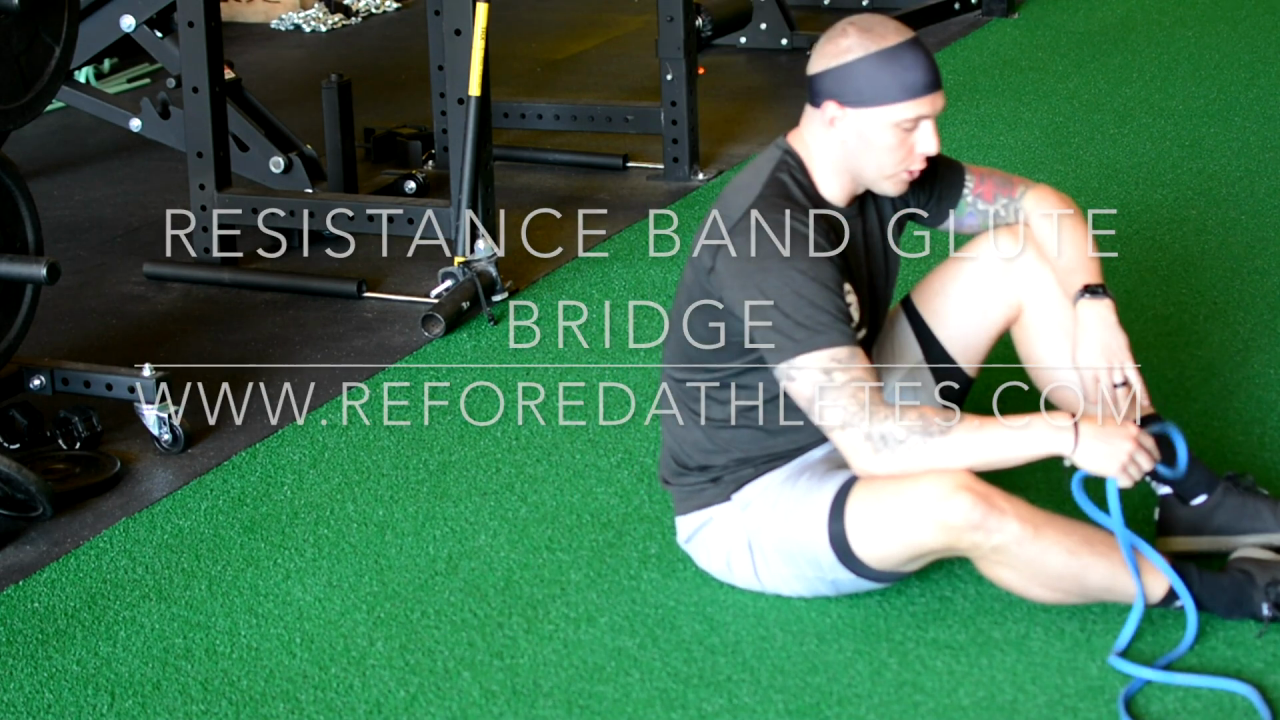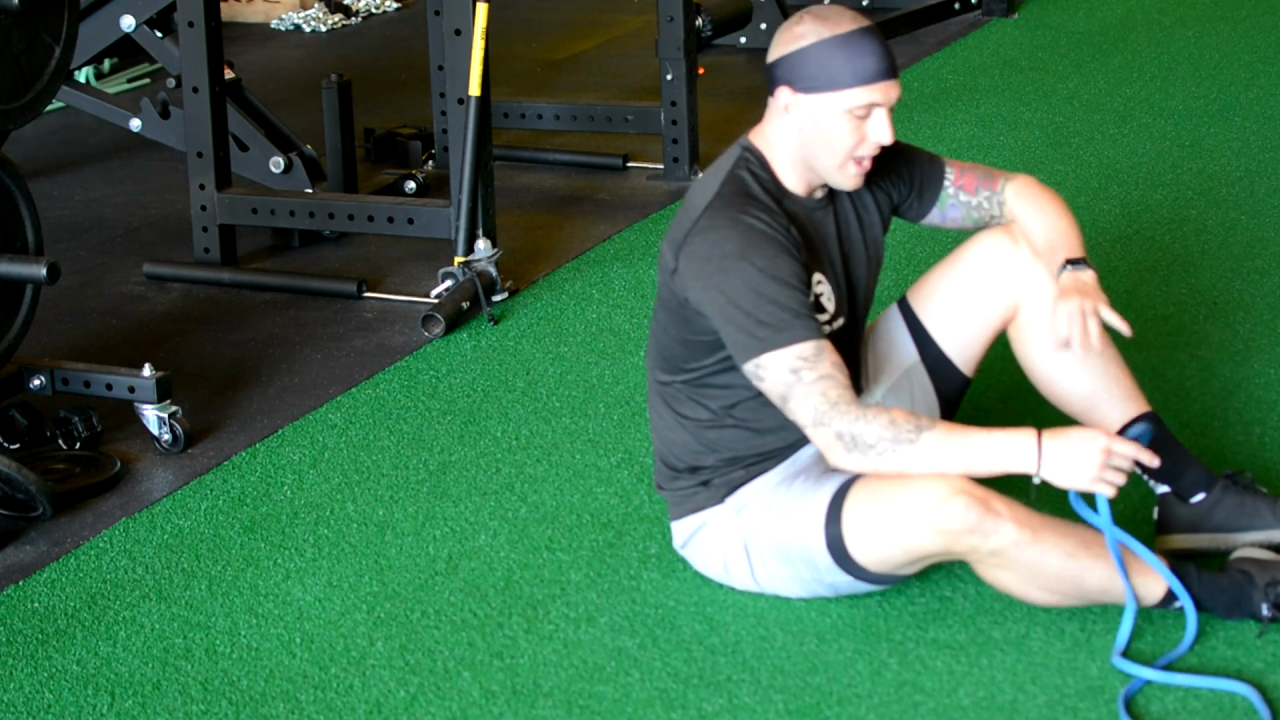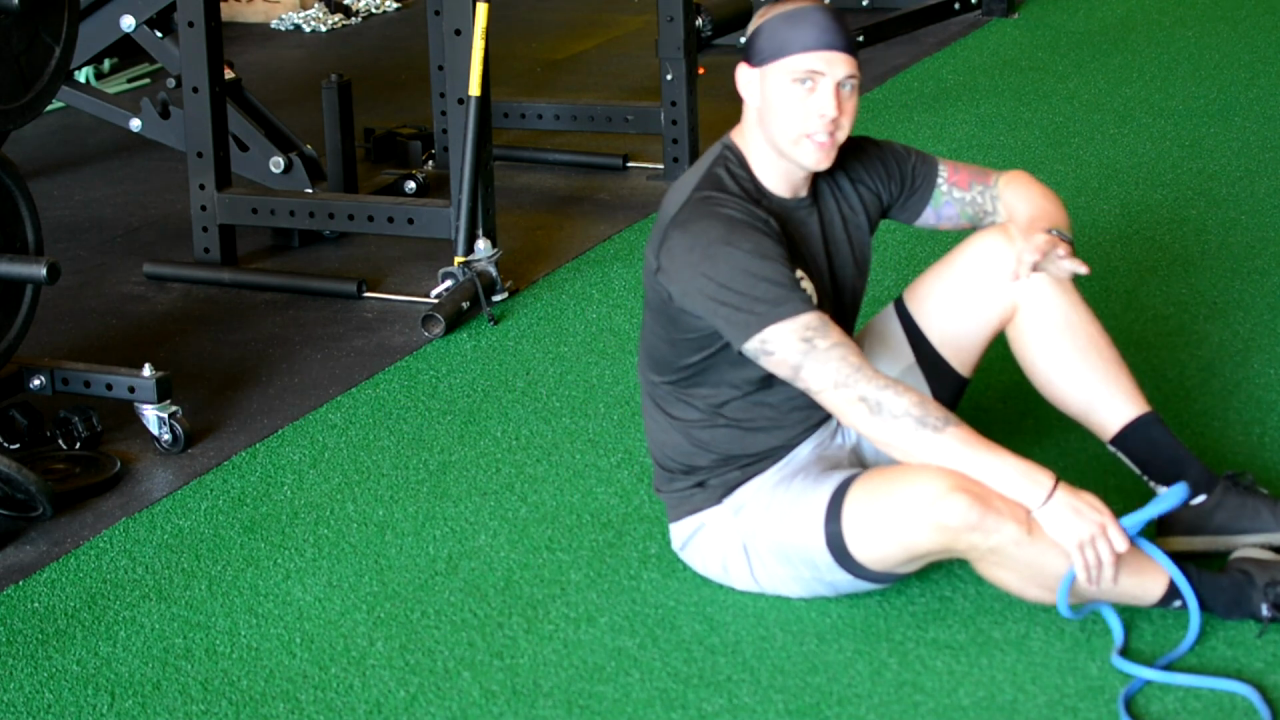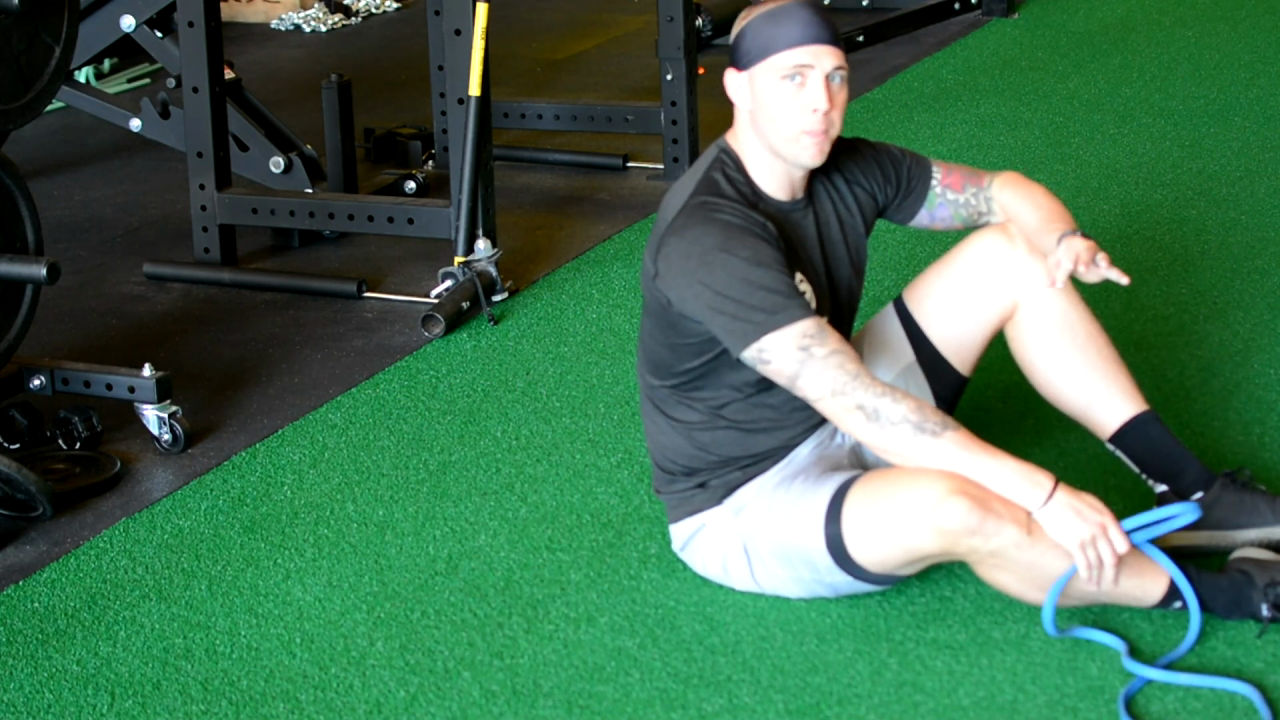
dt=0.5s
person 1, frame 1
left shoulder: (882, 162)
right shoulder: (768, 242)
left elbow: (1042, 206)
right elbow: (873, 443)
left wrist: (1092, 307)
right wrist: (1067, 433)
left hip: (842, 418)
right hip: (749, 507)
left knee: (1020, 254)
right knee: (958, 503)
left ankle: (1190, 497)
right ankle: (1204, 591)
person 1, frame 2
left shoulder: (859, 160)
right shoulder: (731, 239)
left elbow: (1020, 194)
right elbow: (844, 439)
left wrist: (1075, 275)
right wrist: (1039, 451)
left hip: (834, 413)
right hip: (745, 508)
left knee: (1012, 252)
right knee: (954, 509)
left ankle: (1190, 495)
right ankle: (1203, 591)
person 1, frame 3
left shoulder: (851, 166)
right shoulder: (710, 232)
left elbow: (1013, 190)
right elbow: (857, 397)
left wrist: (1045, 240)
right wrist: (1045, 494)
left hip: (838, 422)
right hip: (742, 507)
left knee: (1008, 255)
right knee: (954, 502)
left ankle: (1192, 495)
right ankle: (1203, 591)
person 1, frame 4
left shoulder: (846, 168)
right shoulder: (708, 238)
left elbow: (1004, 192)
right elbow: (856, 405)
left wrist: (1064, 240)
right wrist: (1045, 496)
left hip: (835, 419)
right hip: (744, 509)
left knee: (1009, 252)
right knee: (955, 507)
left ankle: (1191, 493)
right ankle: (1203, 590)
